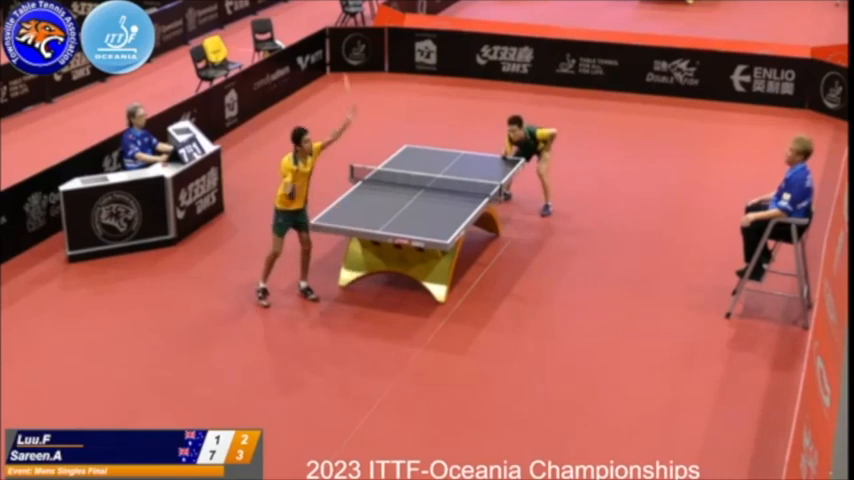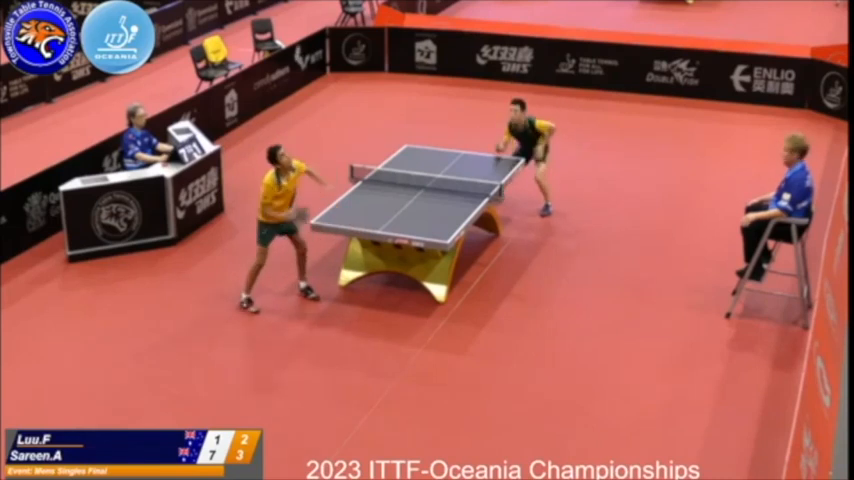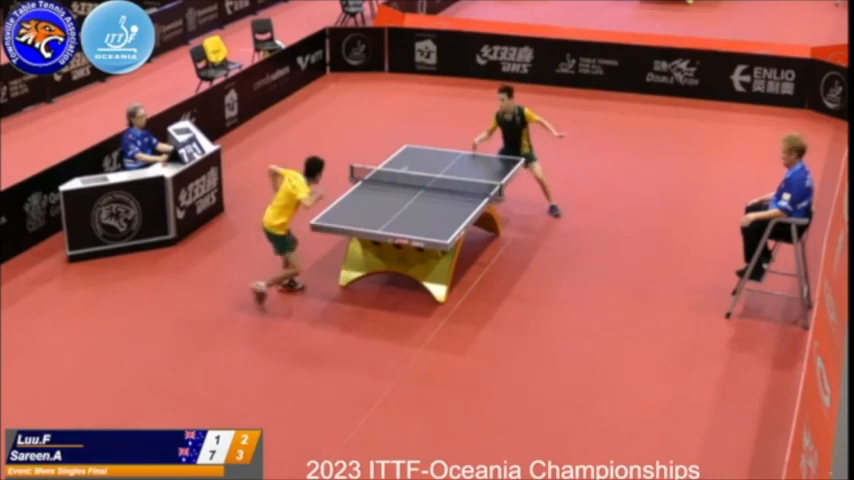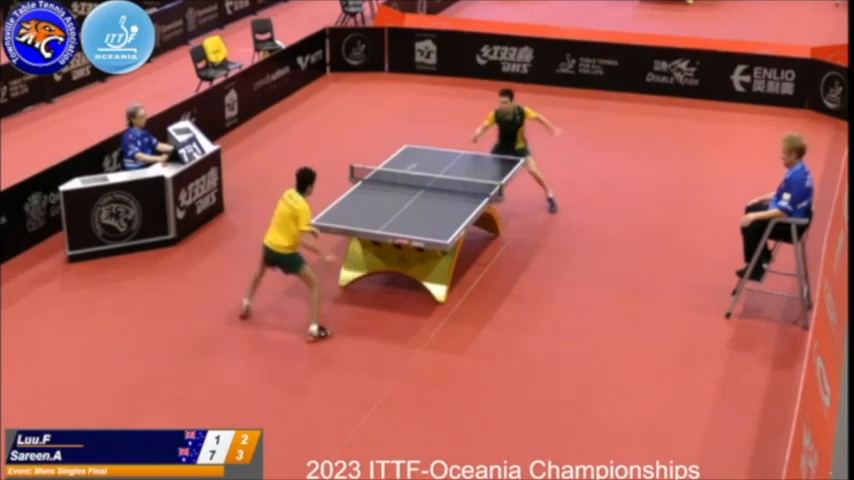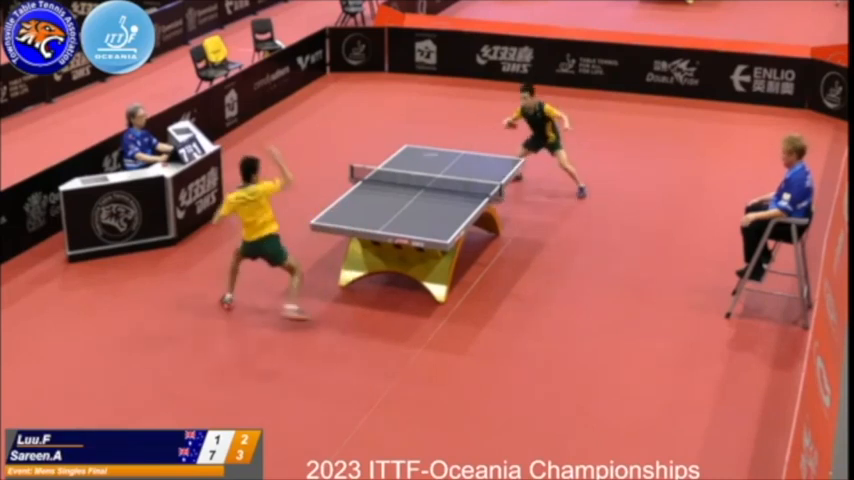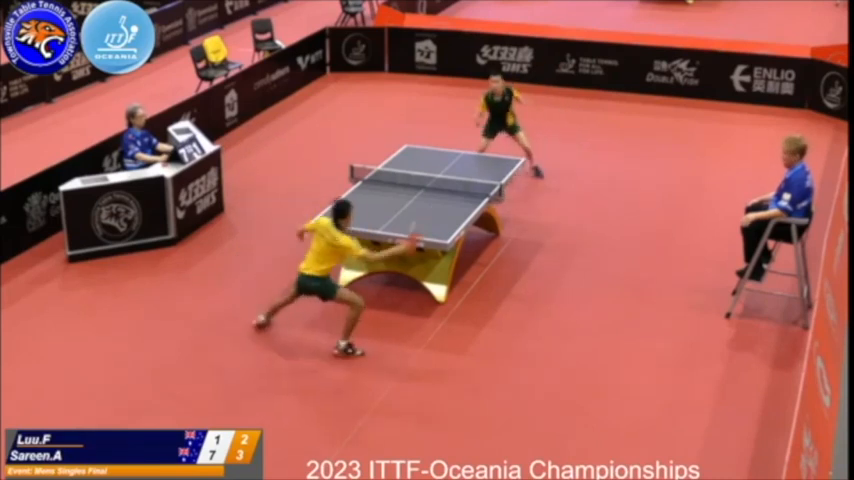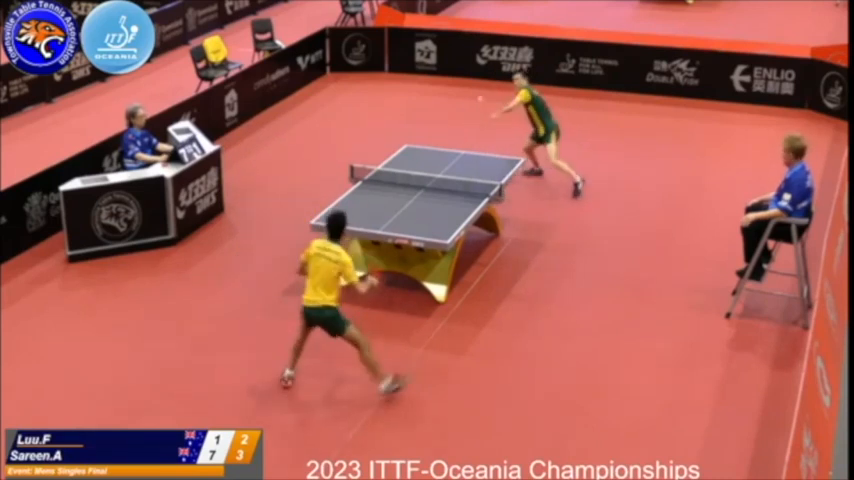
dt=0.7s
person 1, frame 1
left shoulder: (312, 151)
right shoulder: (287, 163)
left elbow: (332, 138)
right elbow: (286, 188)
left wrist: (347, 122)
right wrist: (289, 191)
left hip: (300, 208)
right hip: (284, 209)
left knee: (306, 246)
right knee: (276, 250)
left ankle: (303, 284)
right ankle: (262, 287)
person 1, frame 2
left shoulder: (297, 167)
right shoulder: (269, 181)
left elbow: (308, 171)
right elbow: (264, 209)
left wrist: (323, 184)
right wrist: (284, 216)
left hip: (286, 215)
right hip: (268, 221)
left knee: (302, 247)
right knee: (260, 262)
left ankle: (303, 285)
right ankle: (245, 297)
person 1, frame 3
left shoulder: (293, 175)
right shoulder: (302, 188)
left elbow: (271, 169)
right elbow: (307, 204)
right wrist: (316, 195)
left hip: (273, 220)
right hip: (275, 229)
left knee: (293, 244)
right knee: (296, 269)
left ankle: (286, 281)
right ankle: (262, 286)
person 1, frame 4
left shoulder: (288, 194)
right shoulder: (303, 208)
right elbow: (305, 242)
left wrist: (309, 229)
right wrist: (324, 255)
left hip: (268, 245)
right hip: (284, 252)
left knee: (262, 268)
right knee: (314, 284)
left ankle: (247, 304)
right ankle: (314, 328)
person 1, frame 5
left shoulder: (232, 199)
right shoulder: (263, 189)
left elbow: (215, 221)
right elbow: (288, 181)
right wrist: (278, 160)
left hip: (250, 242)
right hip: (269, 240)
left knee: (236, 256)
right knee: (297, 272)
left ankle: (228, 297)
right ankle: (291, 307)
person 1, frame 6
left shoulder: (321, 223)
right shoulder: (345, 242)
left elbow: (300, 231)
right elbow: (373, 257)
left wrist: (300, 234)
right wrist: (400, 248)
left hip: (303, 275)
right hip: (320, 281)
left knee: (290, 297)
right knee: (358, 304)
left ankle: (264, 318)
right ankle: (343, 344)
person 1, frame 7
left shoulder: (314, 246)
right shoulder: (343, 258)
left elbow: (302, 270)
right elbow: (361, 289)
right wrist: (370, 281)
left hip: (308, 307)
right hip: (327, 310)
left knee: (303, 335)
right knee: (362, 344)
left ankle: (289, 374)
right ankle: (384, 383)
person 2, frame 1
left shoulder: (799, 178)
right shoulder: (797, 170)
left elbow: (784, 211)
right elbow: (781, 193)
left wrist: (755, 216)
right wrist: (760, 199)
right hip: (789, 213)
left knee: (750, 226)
right knee: (751, 209)
left ankle: (757, 267)
right ankle: (764, 257)
person 2, frame 2
left shoulder: (798, 178)
right shoulder: (797, 170)
left elbow: (784, 212)
right elbow: (781, 194)
left wrist: (755, 216)
right wrist: (760, 199)
right hip: (789, 213)
left knee: (749, 227)
right knee: (751, 209)
left ankle: (756, 268)
right ankle: (764, 257)
person 2, frame 3
left shoulder: (797, 177)
right shoulder: (798, 170)
left elbow: (784, 211)
right elbow: (781, 194)
left wrist: (755, 216)
right wrist: (760, 199)
right hip: (790, 214)
left knee: (749, 226)
right knee: (751, 209)
left ankle: (756, 268)
right ankle: (764, 257)
person 2, frame 4
left shoulder: (797, 178)
right shoulder: (798, 170)
left elbow: (784, 211)
right elbow: (781, 194)
left wrist: (755, 216)
right wrist: (760, 199)
right hip: (791, 214)
left knee: (750, 226)
right knee: (751, 209)
left ankle: (757, 268)
right ankle: (764, 256)
person 2, frame 5
left shoulder: (797, 178)
right shoulder: (798, 170)
left elbow: (784, 211)
right elbow: (781, 194)
left wrist: (755, 216)
right wrist: (760, 199)
right hip: (791, 214)
left knee: (750, 226)
right knee: (751, 209)
left ankle: (756, 267)
right ankle: (764, 256)
person 2, frame 6
left shoulder: (797, 178)
right shoulder: (798, 170)
left elbow: (784, 211)
right elbow: (781, 194)
left wrist: (755, 216)
right wrist: (760, 199)
right hip: (790, 213)
left knee: (749, 226)
right knee: (751, 209)
left ankle: (756, 267)
right ankle: (764, 256)
person 2, frame 7
left shoulder: (797, 178)
right shoulder: (798, 170)
left elbow: (784, 211)
right elbow: (781, 194)
left wrist: (755, 216)
right wrist: (760, 199)
right hip: (792, 214)
left knee: (750, 226)
right knee: (751, 209)
left ankle: (756, 268)
right ankle: (764, 257)
person 3, frame 1
left shoulder: (534, 133)
right shoulder: (511, 137)
left elbow: (554, 132)
right elbow: (508, 153)
left wrist: (547, 149)
right wrist: (506, 154)
left hip: (541, 147)
right hip: (524, 148)
left knee: (541, 172)
left ankle: (548, 204)
right ankle: (506, 192)
person 3, frame 2
left shoulder: (534, 123)
right shoulder: (511, 125)
left elbow: (553, 128)
right elbow: (504, 144)
left wrist: (542, 145)
right wrist: (500, 148)
left hip: (538, 149)
right hip: (525, 148)
left knee: (538, 177)
left ankle: (548, 204)
person 3, frame 3
left shoulder: (523, 112)
right shoulder: (499, 115)
left elbow: (541, 121)
right elbow: (489, 132)
left wrist: (555, 133)
right wrist: (477, 140)
left hip: (524, 150)
right hip: (508, 149)
left knee: (539, 177)
left ankle: (552, 205)
person 3, frame 4
left shoulder: (522, 111)
right shoulder: (496, 114)
left elbow: (538, 117)
right elbow: (483, 128)
left wrist: (552, 128)
right wrist: (477, 134)
left hip: (519, 147)
right hip: (502, 146)
left knee: (533, 171)
left ankle: (550, 196)
person 3, frame 5
left shoulder: (544, 108)
right shoulder: (523, 109)
left elbow: (562, 117)
right elbow: (511, 119)
left wrist: (566, 124)
right wrist: (508, 122)
left hip: (552, 138)
right hip: (537, 137)
left knee: (563, 164)
right knee: (519, 157)
left ankle: (581, 186)
person 3, frame 6
left shoulder: (510, 92)
right shoulder: (487, 97)
left elbow: (519, 99)
right elbow: (481, 113)
right wrist: (478, 119)
left hip: (509, 122)
right hip: (493, 123)
left knee: (526, 146)
right knee: (482, 149)
left ankle: (533, 165)
person 3, frame 7
left shoulder: (525, 92)
right shoulder: (531, 92)
left elbow: (512, 106)
left wrist: (499, 113)
left hip: (549, 129)
right hip: (542, 129)
left knee: (553, 161)
right knee: (527, 149)
left ankle: (577, 180)
right ankle: (537, 168)
